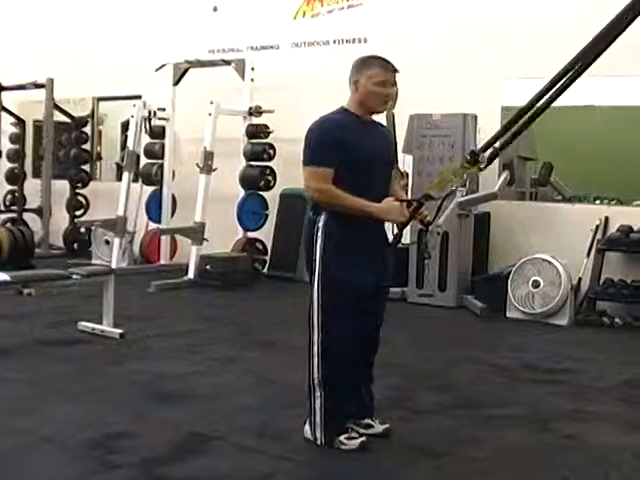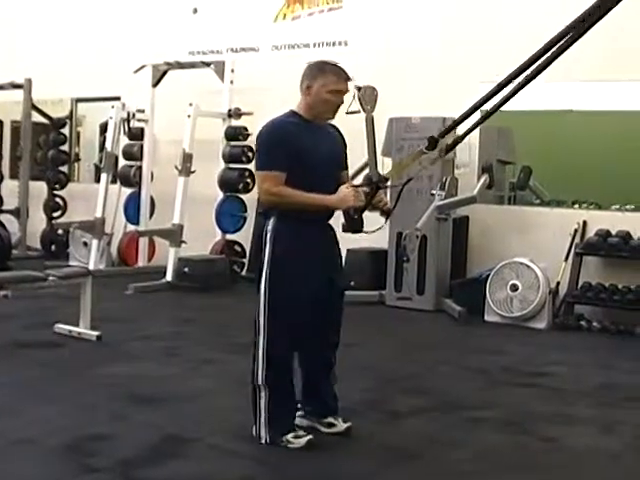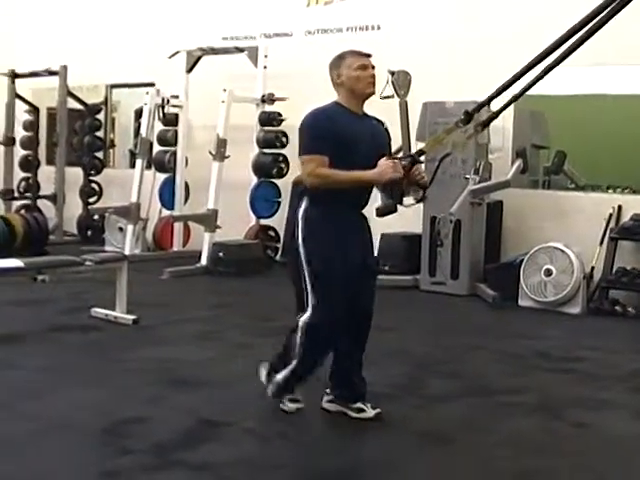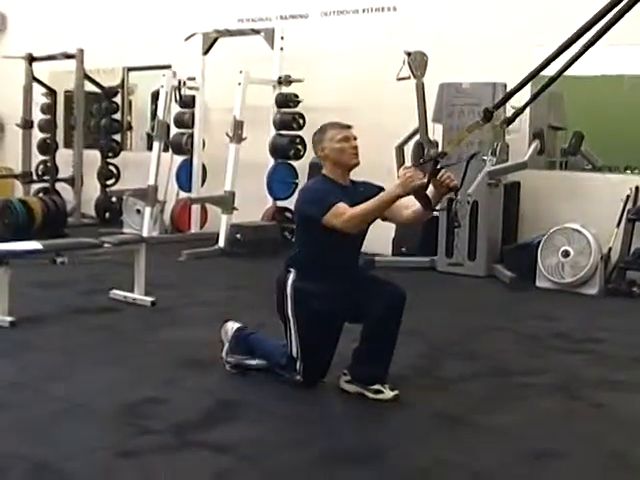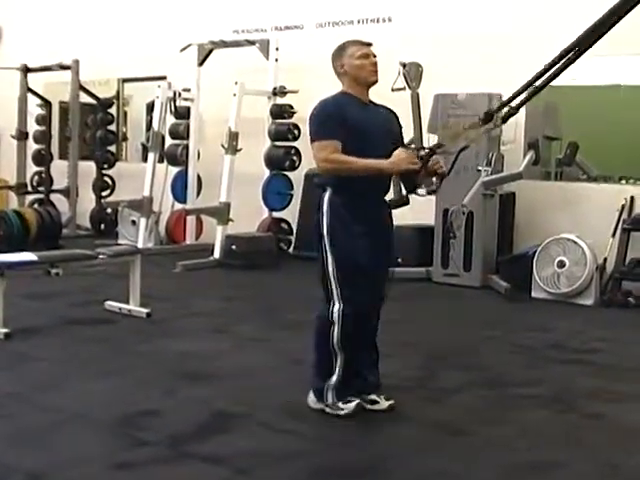
dt=1s
person 1, frame 1
left shoulder: (383, 134)
right shoulder: (328, 129)
right elbow: (316, 189)
left wrist: (404, 205)
right wrist: (376, 209)
left hip: (372, 241)
right hip: (335, 240)
left knee: (367, 331)
right knee: (332, 333)
left ankle: (358, 411)
right ankle: (325, 423)
person 1, frame 2
left shoulder: (333, 136)
right shoulder: (278, 132)
right elbow: (269, 192)
left wrist: (366, 197)
right wrist: (331, 200)
left hip: (323, 238)
right hip: (287, 240)
left knee: (325, 329)
right knee: (280, 334)
left ankle: (318, 409)
right ankle: (274, 422)
person 1, frame 3
left shoulder: (377, 129)
right shoulder: (322, 120)
left elbow: (387, 178)
right elbow: (312, 176)
left wrist: (409, 177)
right wrist: (373, 175)
left hip: (354, 224)
right hip: (318, 223)
left knee: (358, 312)
right knee: (325, 312)
left ankle: (344, 393)
right ankle: (279, 376)
person 1, frame 4
left shoulder: (365, 191)
right shoulder: (315, 193)
left elbow: (408, 216)
right elbow: (348, 222)
left wrist: (436, 194)
right wrist: (397, 190)
left hip: (346, 279)
right hip: (306, 286)
left knee: (390, 300)
right knee: (308, 372)
left ankle: (364, 376)
right ankle: (239, 339)
person 1, frame 5
left shoulder: (386, 116)
right shoulder: (330, 109)
left elbow: (399, 165)
right elbow: (326, 160)
left wrist: (423, 168)
right wrist: (386, 164)
left hip: (377, 214)
right hip: (342, 214)
left knee: (369, 305)
right knee: (343, 304)
left ankle: (363, 385)
right ankle: (327, 390)
